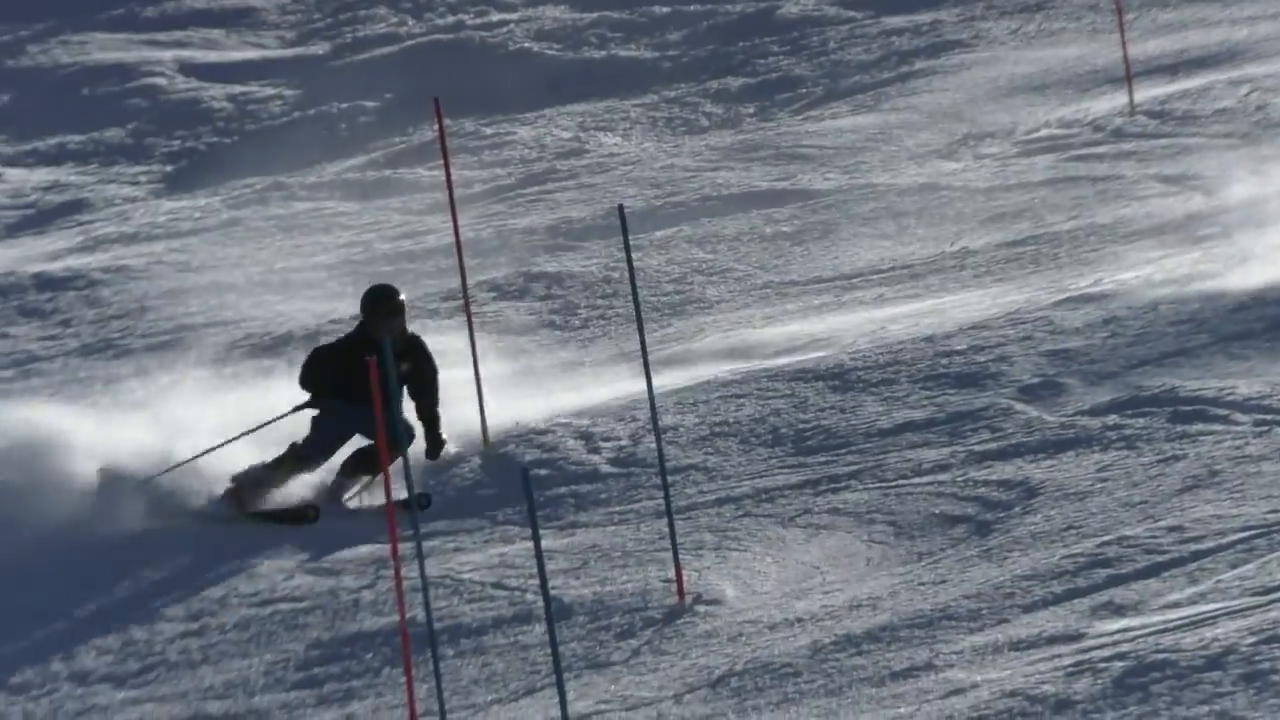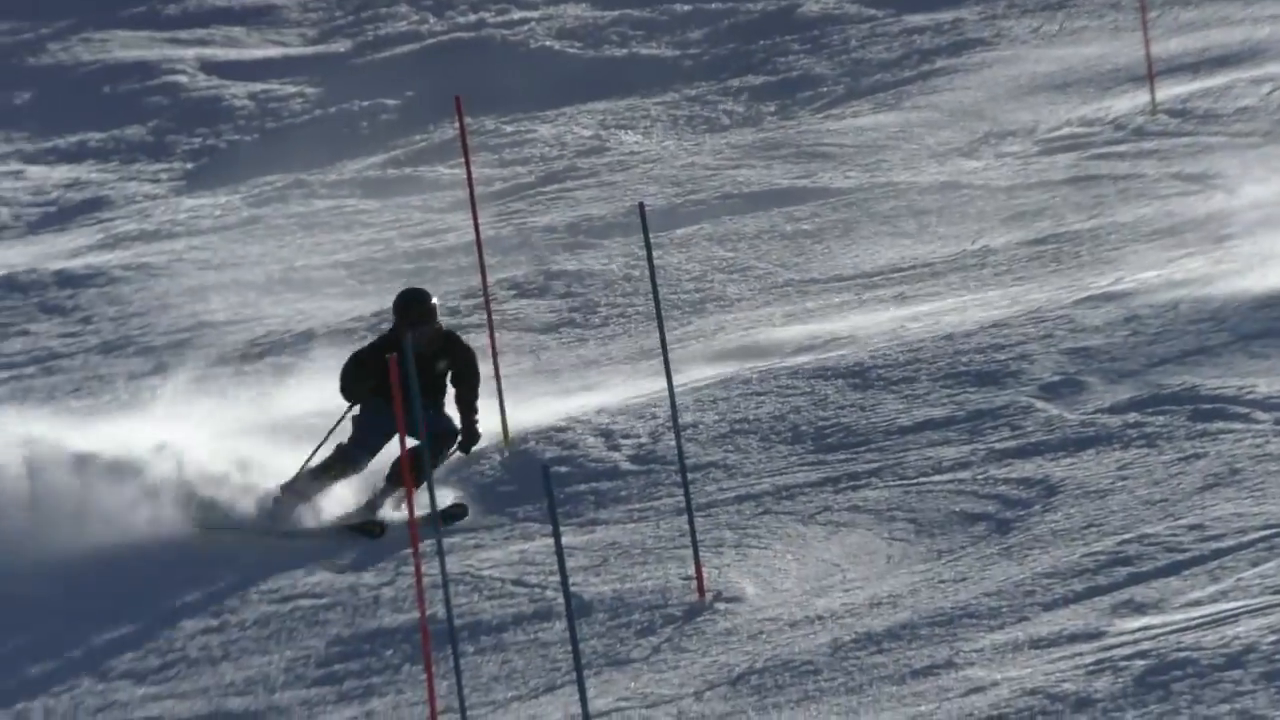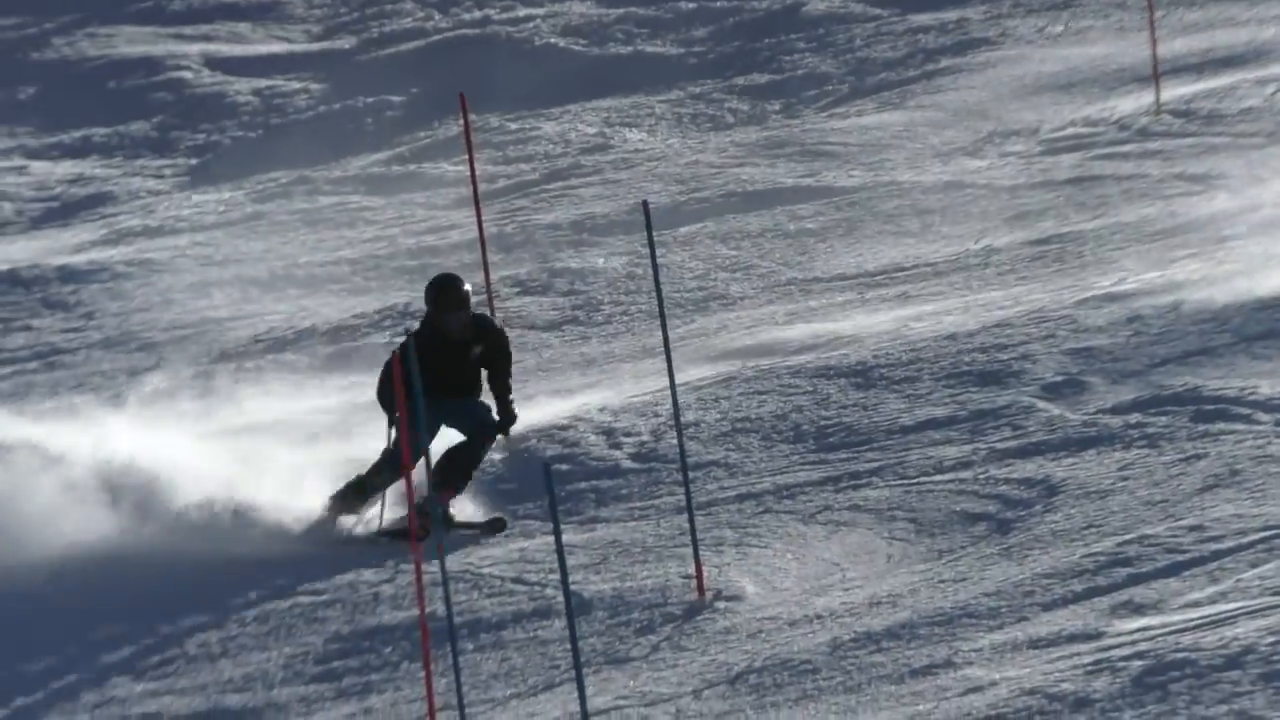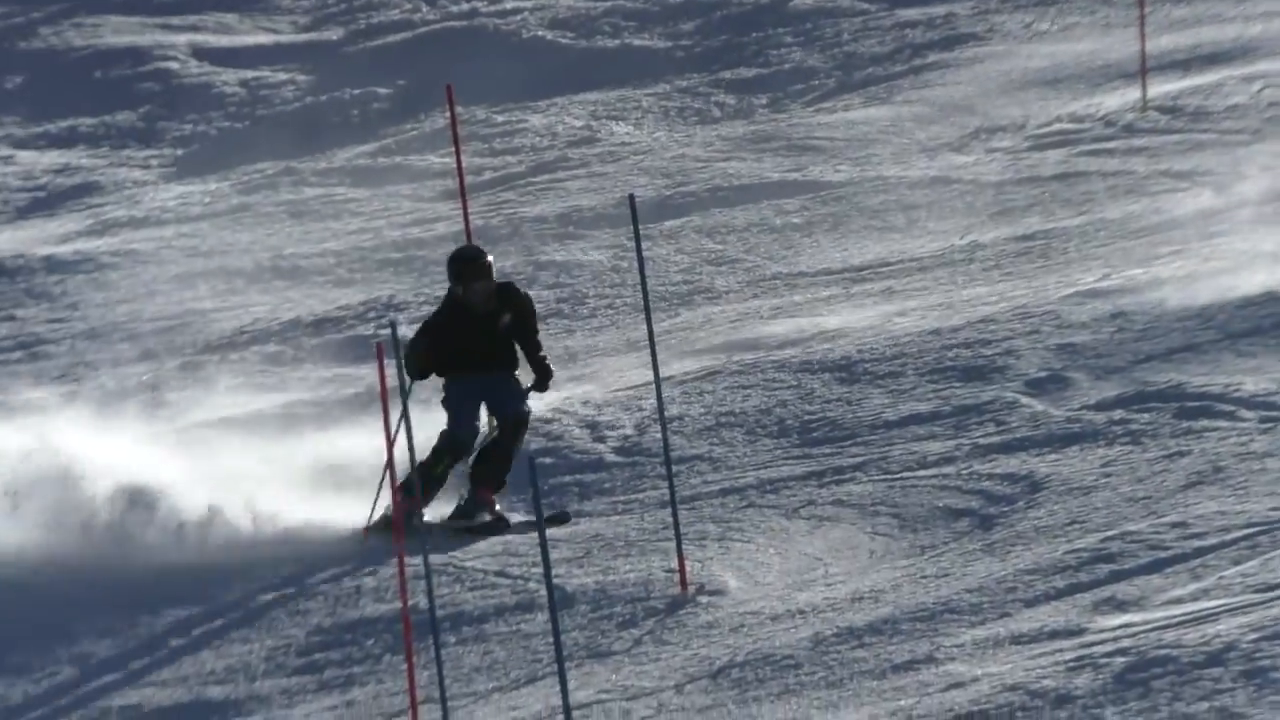
dt=0.1s
person 1, frame 1
left shoulder: (412, 349)
right shoulder: (352, 345)
left elbow: (426, 389)
right elbow: (314, 368)
left wrist: (432, 430)
right wrist: (320, 394)
right hip: (342, 406)
left knee: (403, 436)
right knee: (309, 456)
left ankle: (341, 486)
right ankle: (241, 490)
person 1, frame 2
left shoulder: (452, 346)
right shoulder: (388, 348)
left elbow: (467, 381)
right elbow: (354, 374)
left wrist: (469, 423)
right wrist: (359, 394)
left hip: (425, 409)
right hip: (383, 407)
left knee: (448, 434)
right knee: (354, 457)
left ankle: (385, 495)
right ankle: (290, 498)
person 1, frame 3
left shoulder: (485, 329)
right shoulder: (423, 341)
left elbow: (499, 363)
right elbow: (392, 378)
left wrist: (505, 402)
right wrist: (393, 407)
left hip: (463, 399)
right hip: (424, 401)
left knee: (484, 430)
right knee: (404, 456)
left ankle: (437, 497)
right ankle: (339, 507)
person 1, frame 4
left shoulder: (507, 296)
right shoulder: (448, 316)
left elbow: (526, 327)
right elbow: (418, 353)
left wrist: (539, 361)
right wrist: (419, 370)
left hip: (501, 375)
right hip: (464, 378)
left knee: (516, 420)
right knee: (462, 437)
left ankle: (480, 495)
right ankle: (407, 502)
